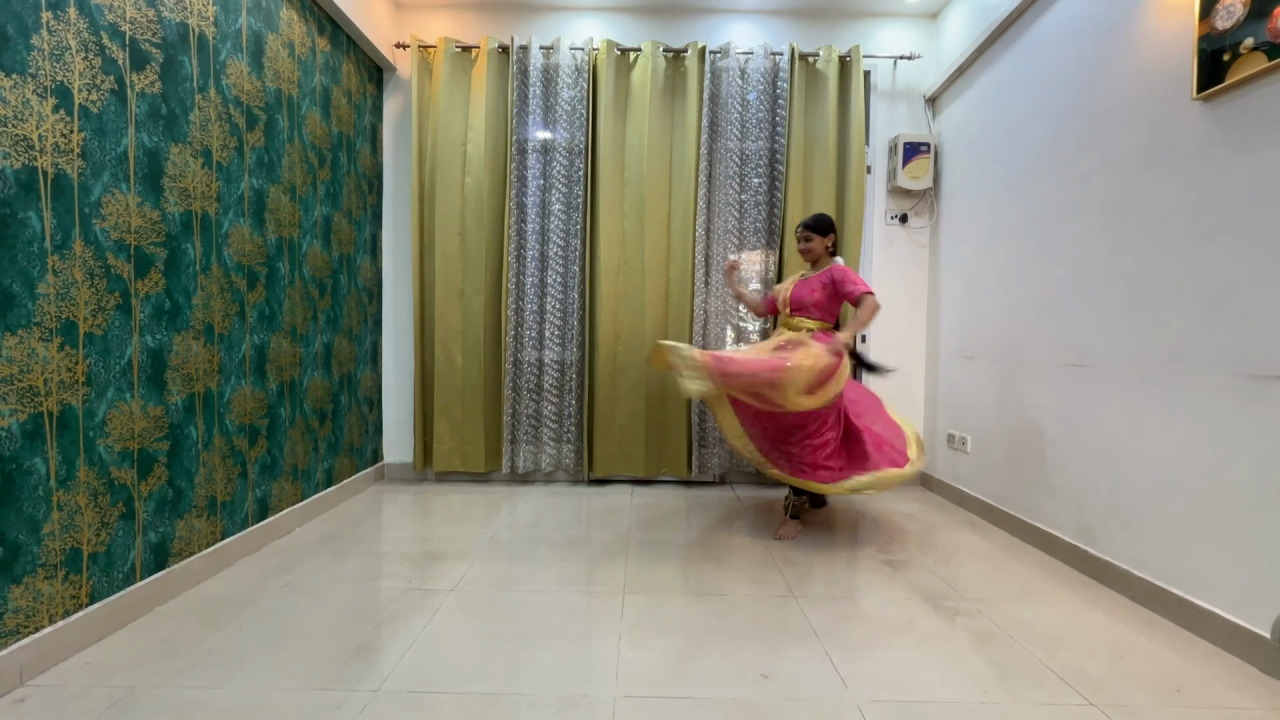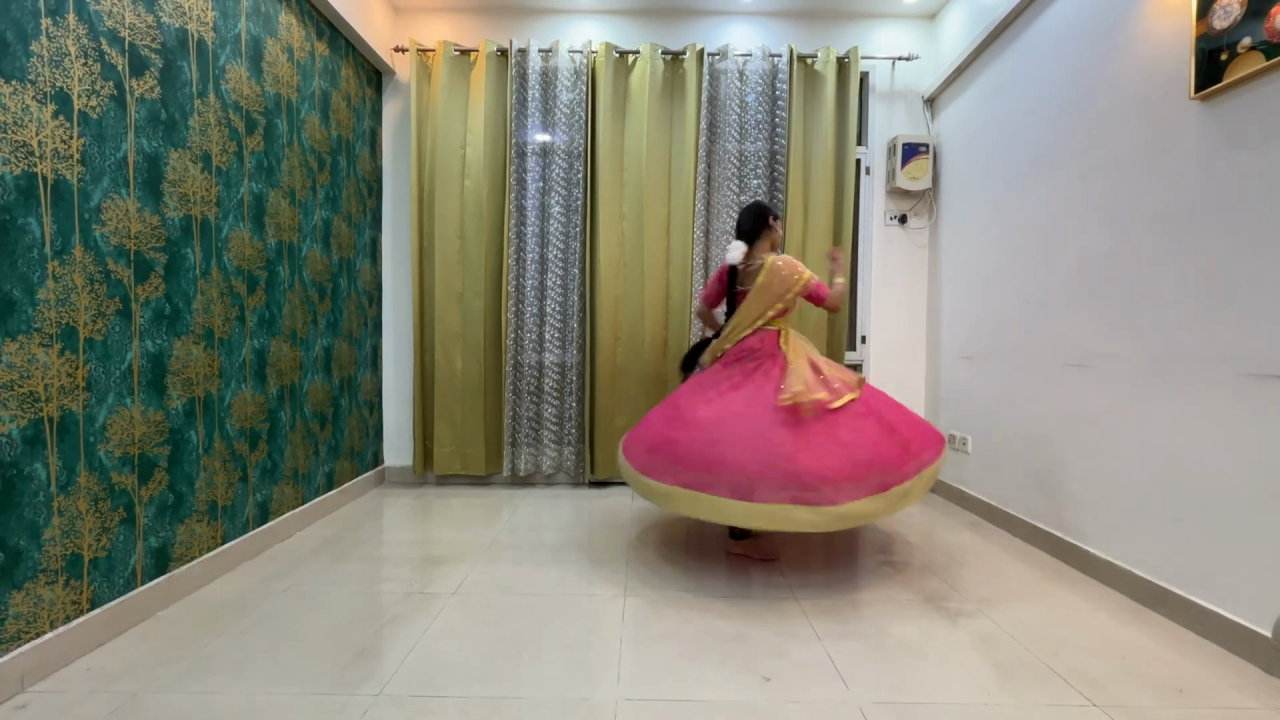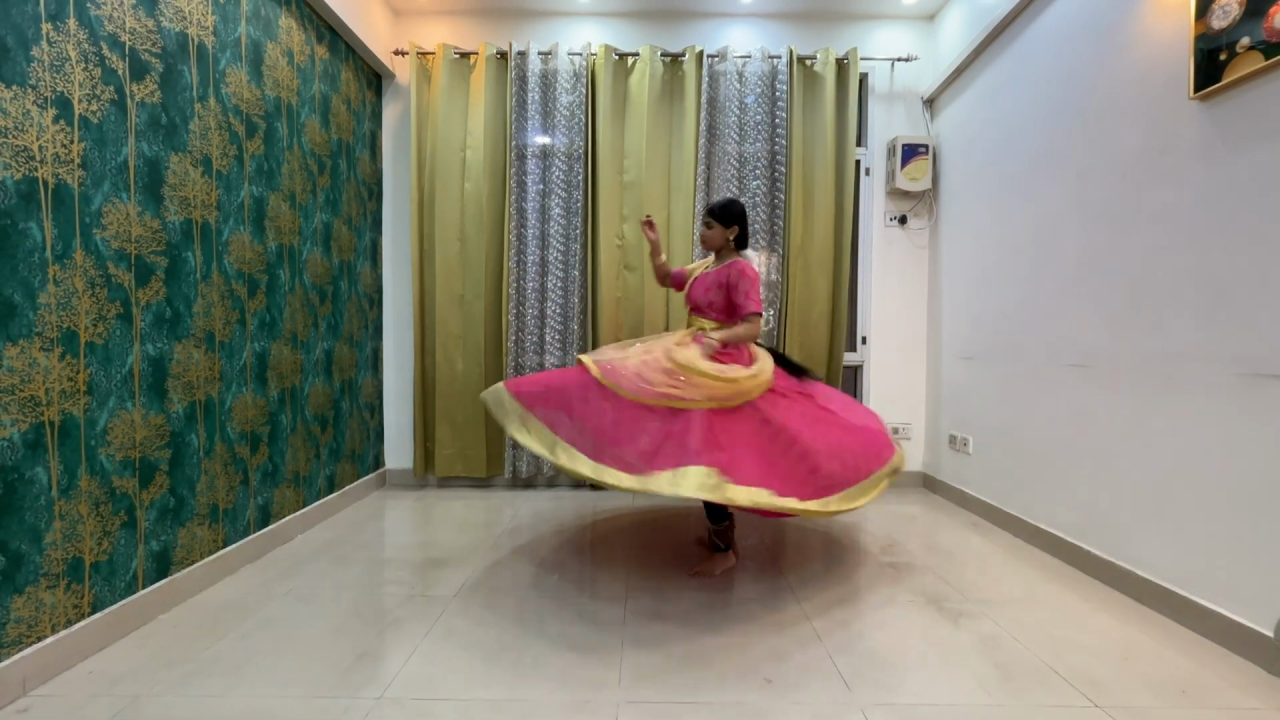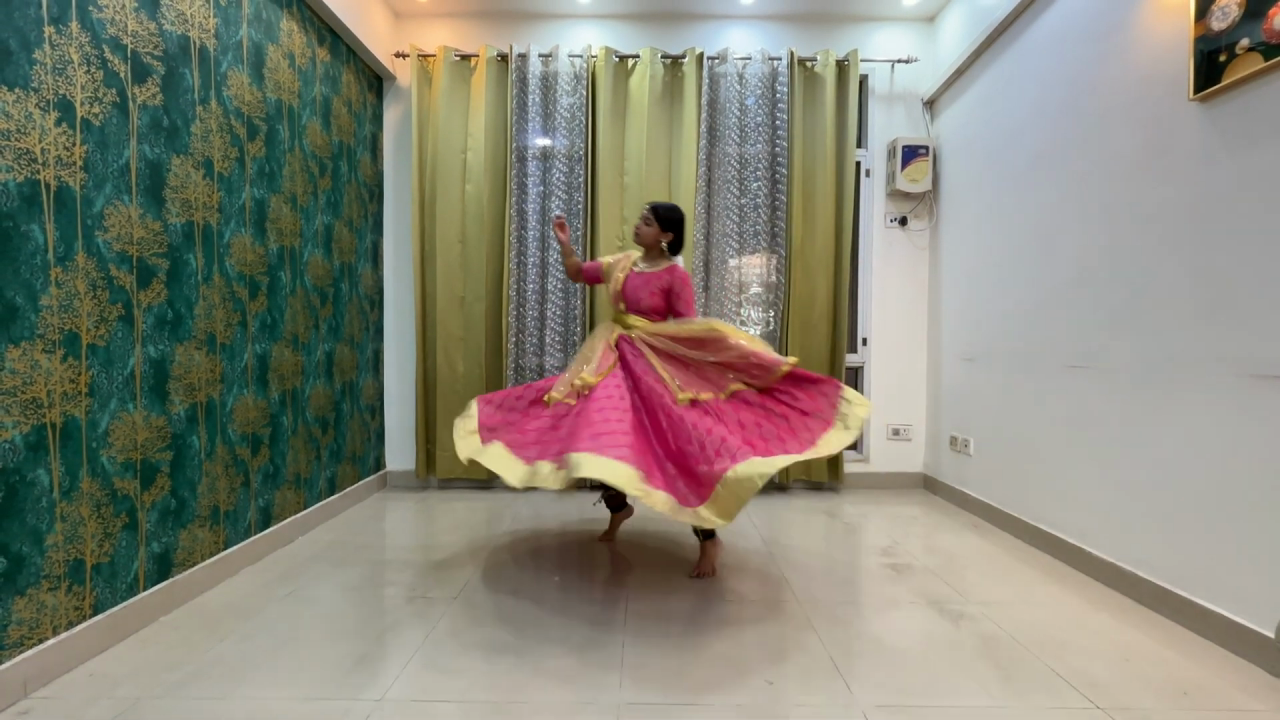
dt=0.5s
person 1, frame 1
left shoulder: (839, 273)
right shoulder: (795, 281)
left elbow: (871, 303)
right elbow: (760, 309)
left wrist: (847, 335)
right wrist: (734, 285)
left hip: (816, 358)
right hip: (788, 355)
left knee: (806, 435)
right knee: (789, 433)
left ankle: (794, 514)
right ankle: (811, 496)
person 1, frame 2
left shoulder: (730, 267)
right shoulder: (791, 269)
left elbow: (703, 310)
right elbow: (835, 304)
left wrist: (723, 336)
right wrist: (838, 271)
left hip: (741, 354)
right hip: (773, 357)
left knee: (745, 439)
right knee: (767, 444)
left ankle: (743, 529)
right ankle: (744, 536)
person 1, frame 3
left shoulder: (742, 271)
right shoulder: (707, 267)
left elbow: (752, 327)
right elbow: (666, 279)
left wrist: (712, 341)
right wrist: (655, 246)
left hip: (722, 365)
right hip: (697, 360)
left knee: (706, 450)
right knee: (701, 445)
left ankle: (724, 548)
right ankle: (721, 529)
person 1, frame 4
left shoulder: (675, 277)
right shoulder: (623, 261)
left elbow: (694, 330)
right elbow: (576, 273)
right wrist: (565, 245)
left hip: (651, 362)
right hip: (612, 355)
left knee: (665, 441)
right knee: (600, 431)
left ankle: (710, 539)
right ankle: (618, 506)
